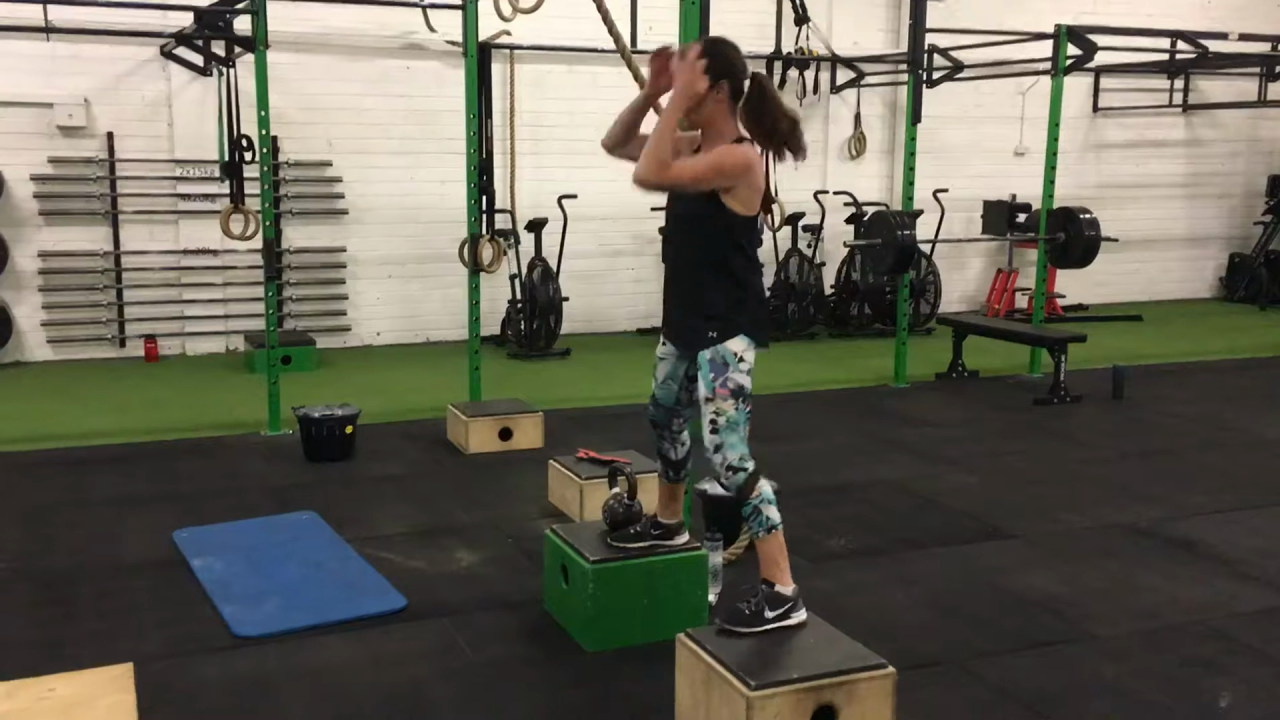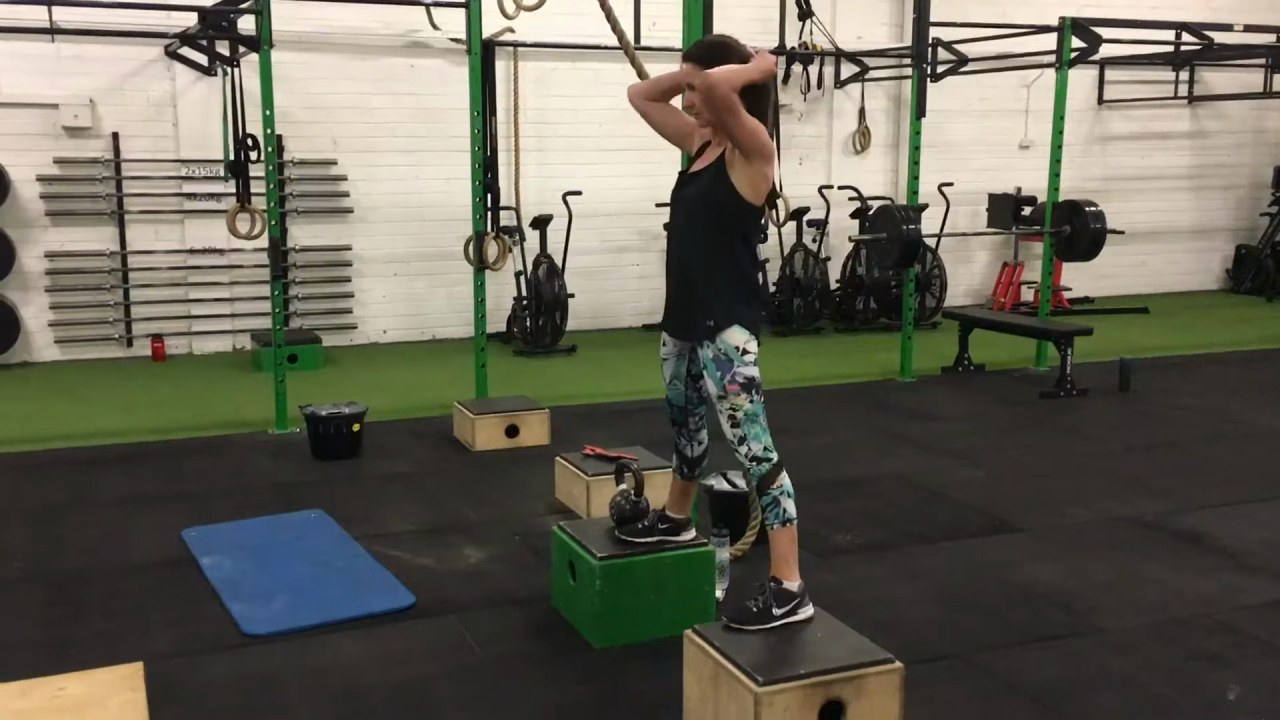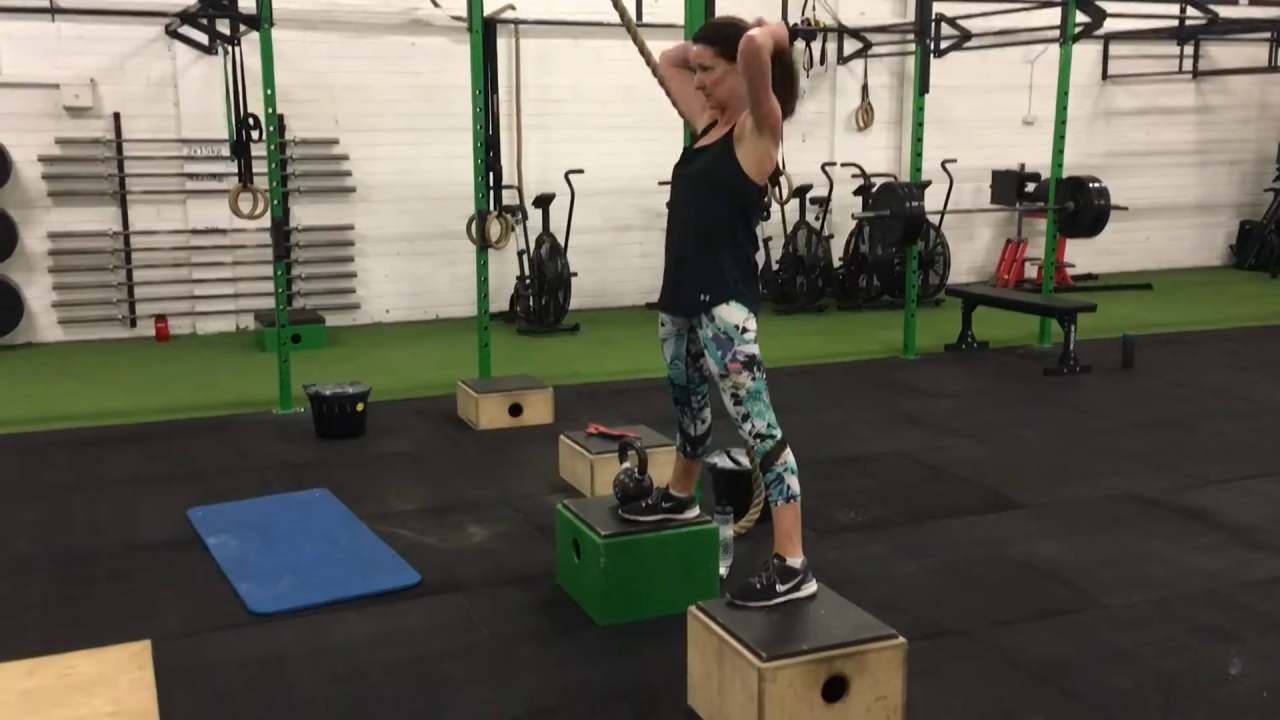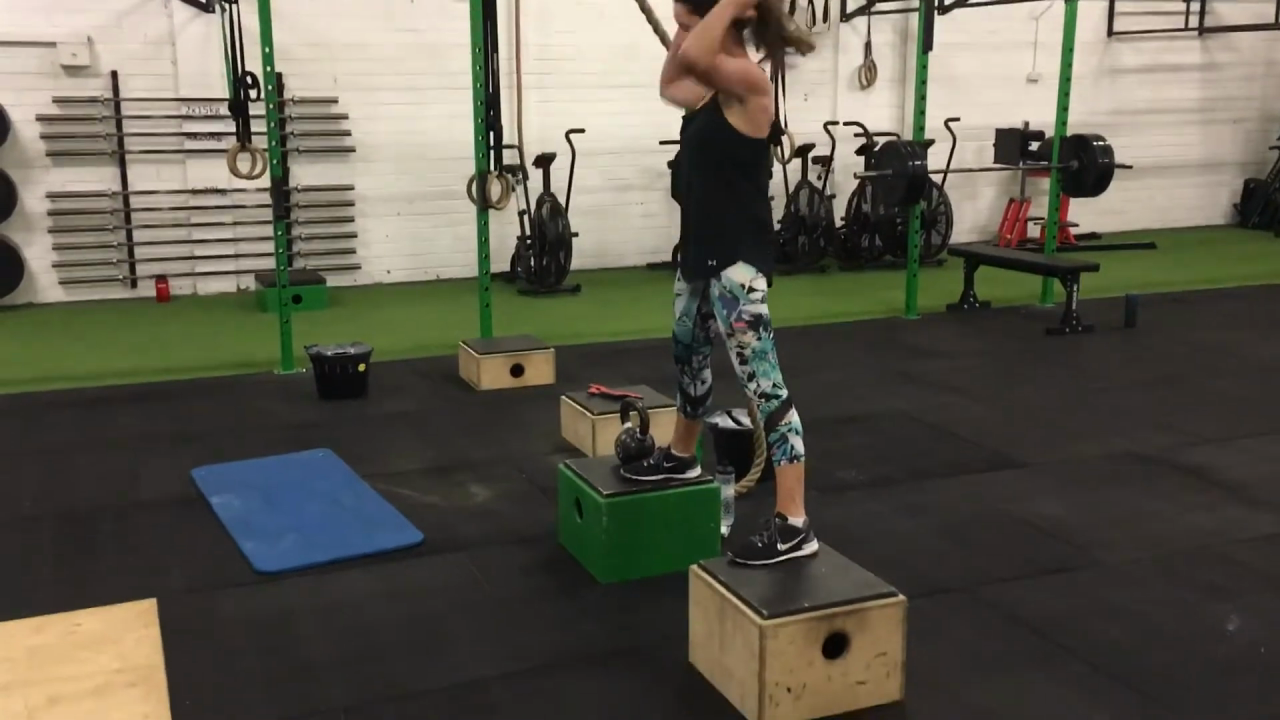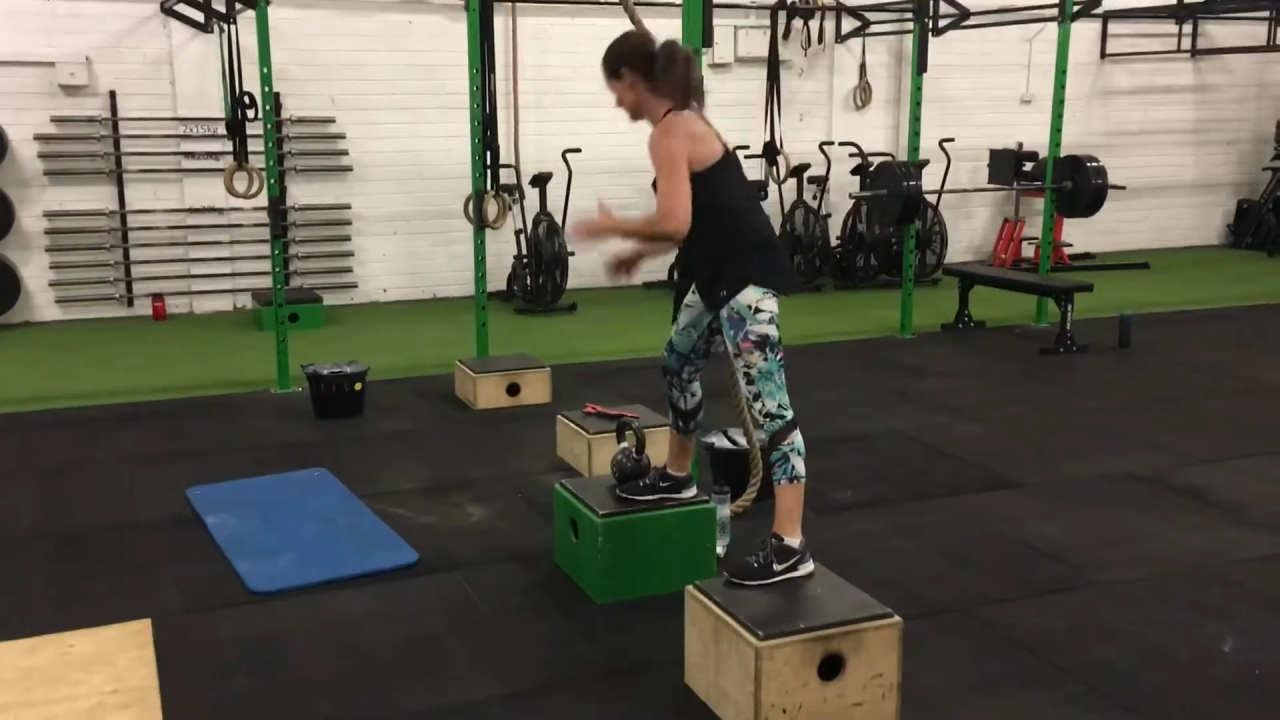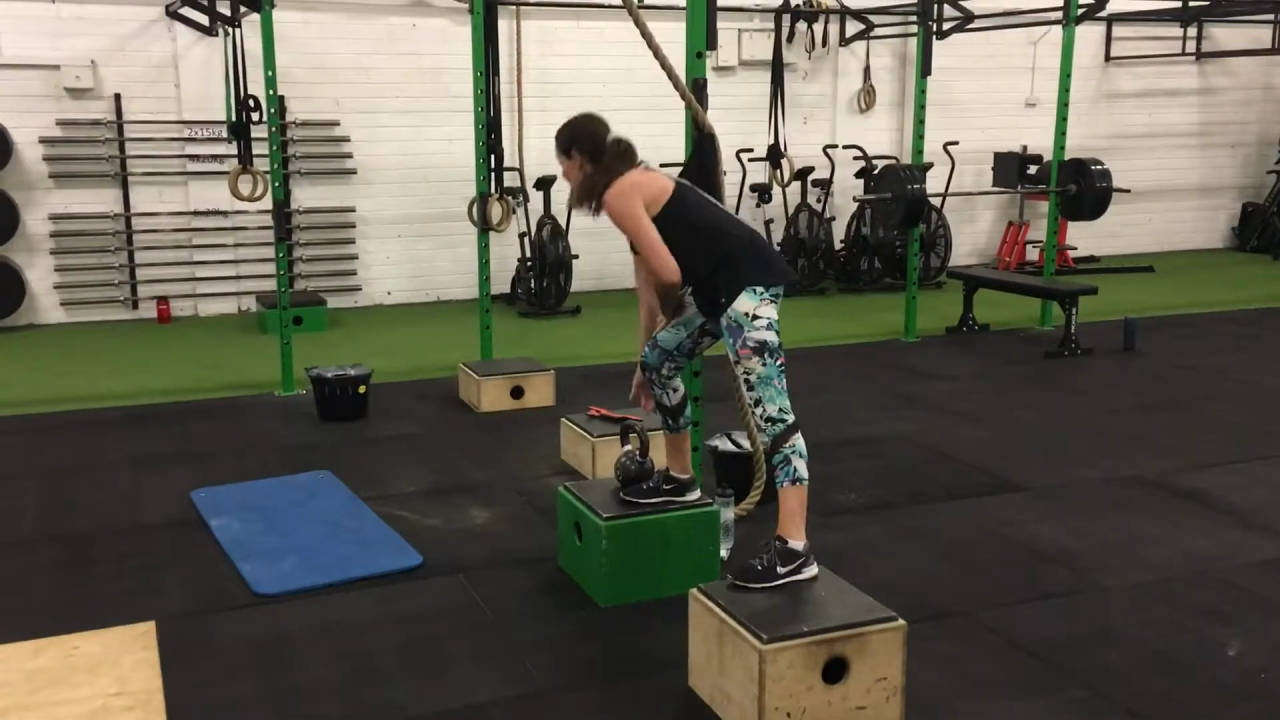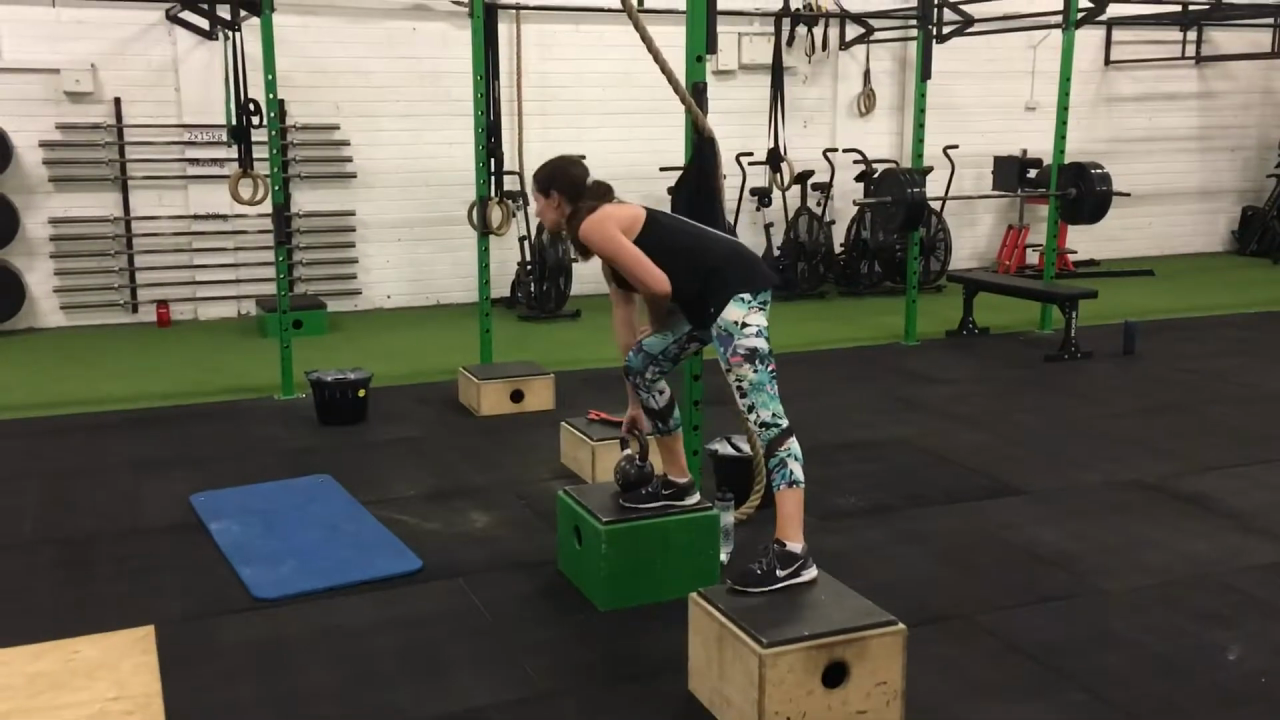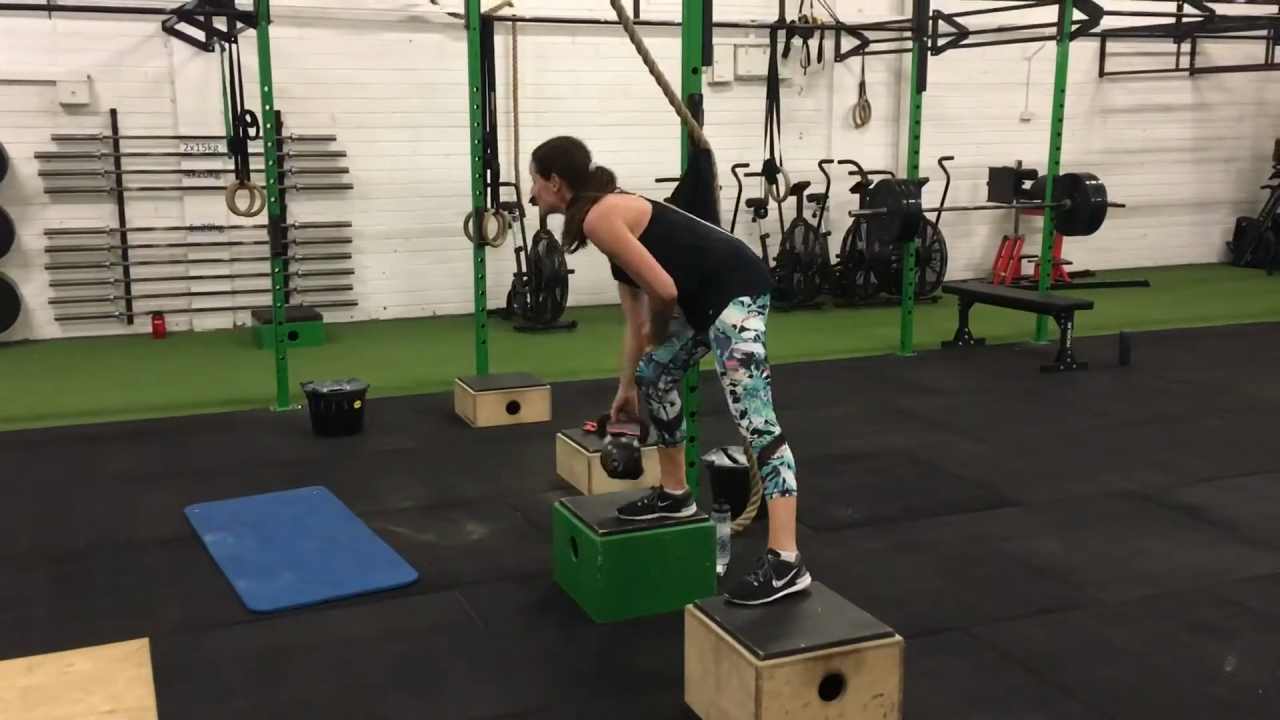
dt=0.3s
person 1, frame 1
left shoulder: (739, 157)
right shoulder: (696, 147)
left elbow: (649, 175)
right elbow: (616, 143)
left wrist: (684, 97)
right wrist: (653, 91)
left hip: (726, 329)
right hip: (685, 319)
left knee: (728, 455)
right knee: (665, 418)
left ankle: (782, 593)
right ankle: (667, 522)
person 1, frame 2
left shoulder: (752, 146)
right shoulder: (702, 140)
left elbow: (712, 91)
right elbow: (639, 95)
left wrist: (756, 68)
right wrist: (696, 73)
left hip: (726, 322)
right hip: (685, 314)
left knee: (753, 448)
right knee: (684, 422)
left ankle: (789, 590)
right ankle: (676, 518)
person 1, frame 3
left shoulder: (761, 127)
right shoulder: (710, 121)
left elbow: (758, 52)
right elbow: (666, 62)
left wrist: (771, 35)
right wrist: (702, 47)
left hip: (723, 298)
right hip: (682, 293)
left knee: (757, 425)
right knee: (687, 400)
left ankle: (792, 567)
right ankle: (679, 496)
person 1, frame 4
left shoulder: (747, 81)
right shoulder: (712, 86)
left elbow: (696, 54)
right elbow: (671, 84)
left hip: (737, 257)
right hip: (701, 252)
left knee: (763, 383)
right knee: (688, 356)
left ankle: (794, 524)
right ankle: (681, 456)
person 1, frame 5
left shoulder: (671, 132)
right shoulder: (677, 123)
left elbow: (673, 226)
left wrist: (615, 228)
right wrist: (634, 243)
left hip: (748, 276)
right hip: (716, 274)
left knee: (768, 405)
right knee: (680, 365)
left ankle: (789, 547)
right ankle: (677, 475)
person 1, frame 6
left shoulder: (620, 193)
right shoulder: (635, 185)
left elbow: (667, 274)
right elbow: (651, 280)
left wrist: (666, 314)
right wrist: (642, 359)
left hip: (748, 280)
right hip: (716, 284)
left knee: (769, 409)
right knee: (659, 360)
left ankle: (793, 550)
right ankle: (679, 476)
person 1, frame 7
left shoulder: (594, 227)
right shoulder: (607, 226)
left elbow: (658, 287)
right elbow: (626, 319)
left wrist: (658, 326)
right wrist: (636, 404)
left hip: (736, 288)
left knee: (762, 412)
right knee: (643, 363)
left ankle: (792, 553)
right ankle: (677, 480)
person 1, frame 8
left shoulder: (600, 218)
right shoulder: (607, 214)
left elbow: (662, 290)
right elbow: (637, 313)
left wrist: (657, 333)
right wrist: (627, 387)
left hip: (736, 290)
right hip: (704, 294)
left knee: (755, 418)
right knee: (654, 373)
left ankle: (785, 561)
right ankle: (674, 492)
